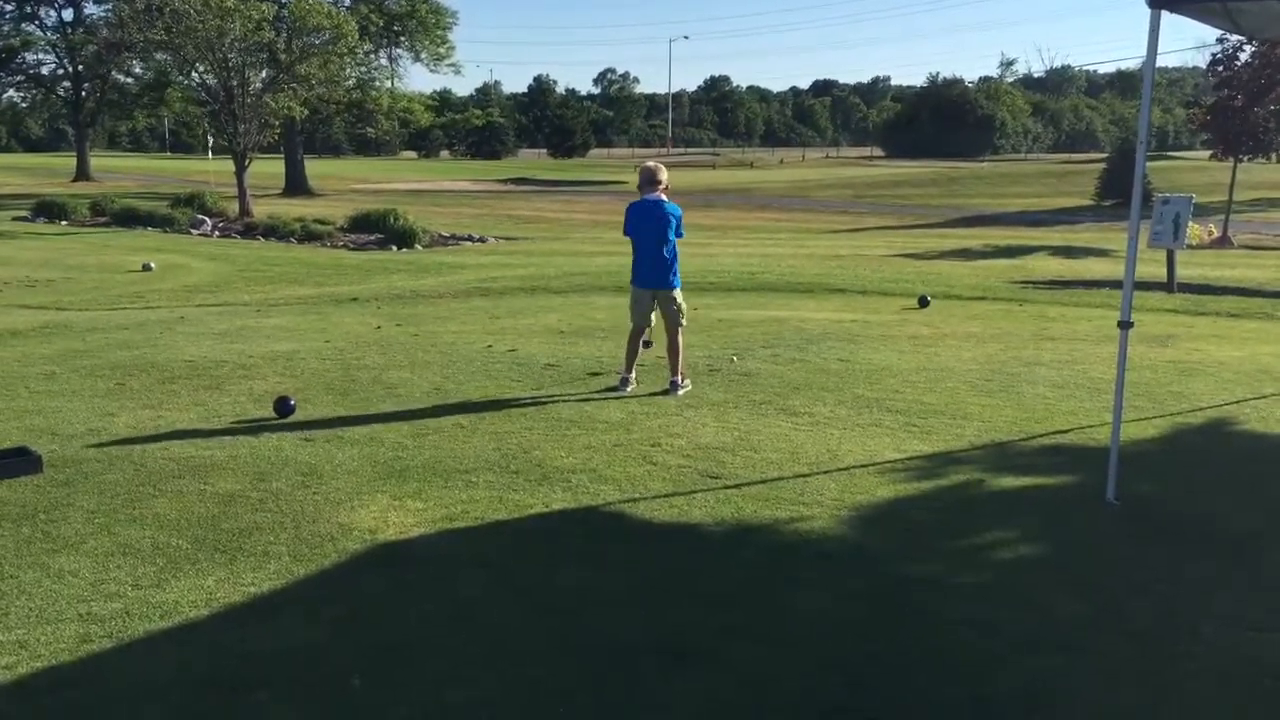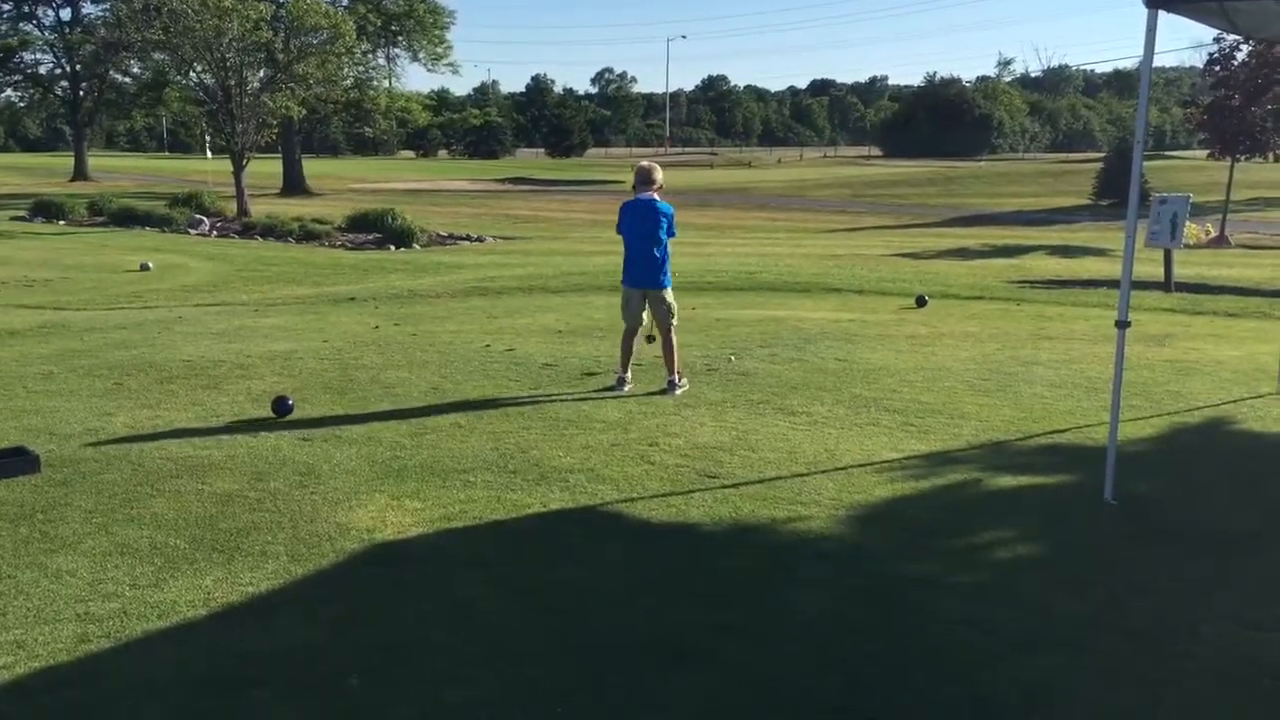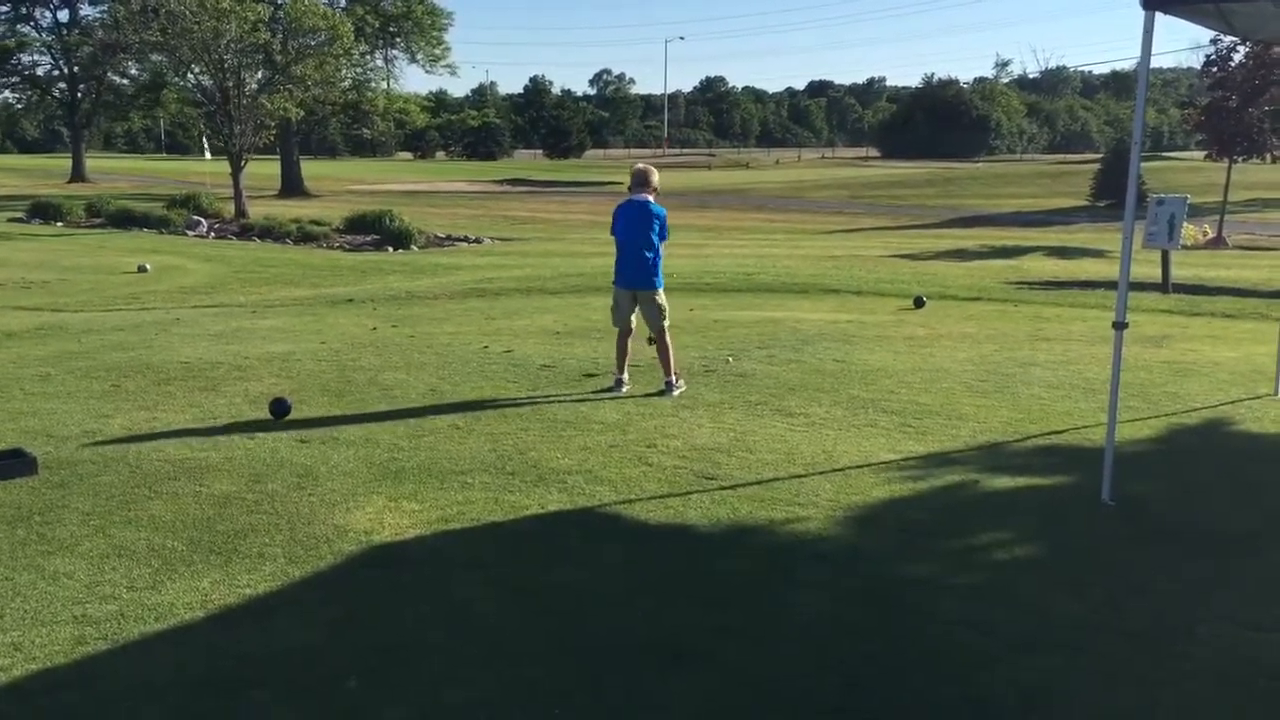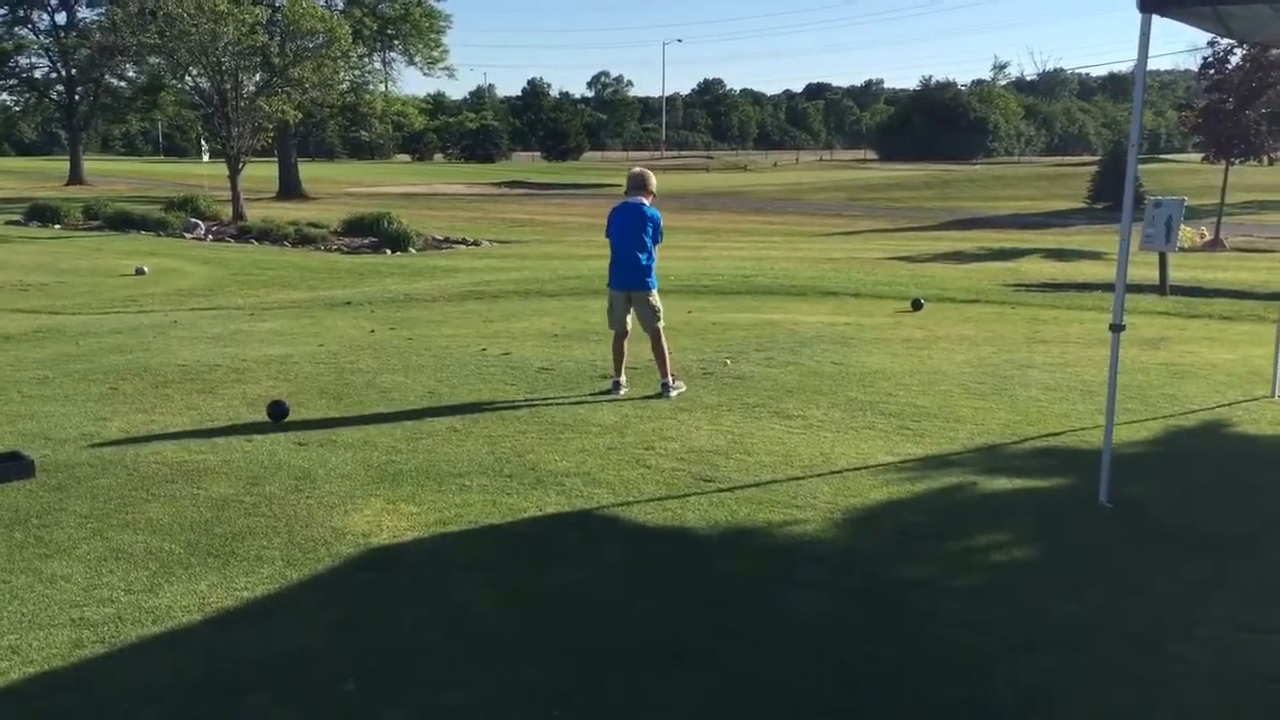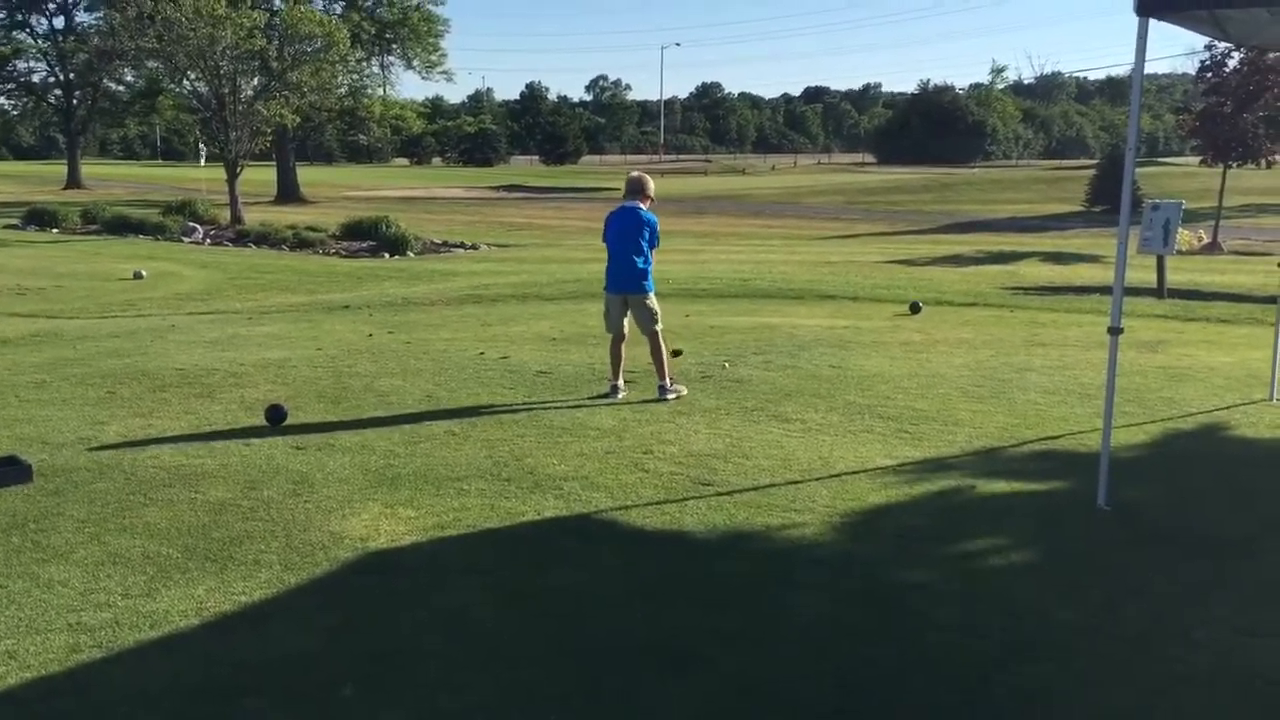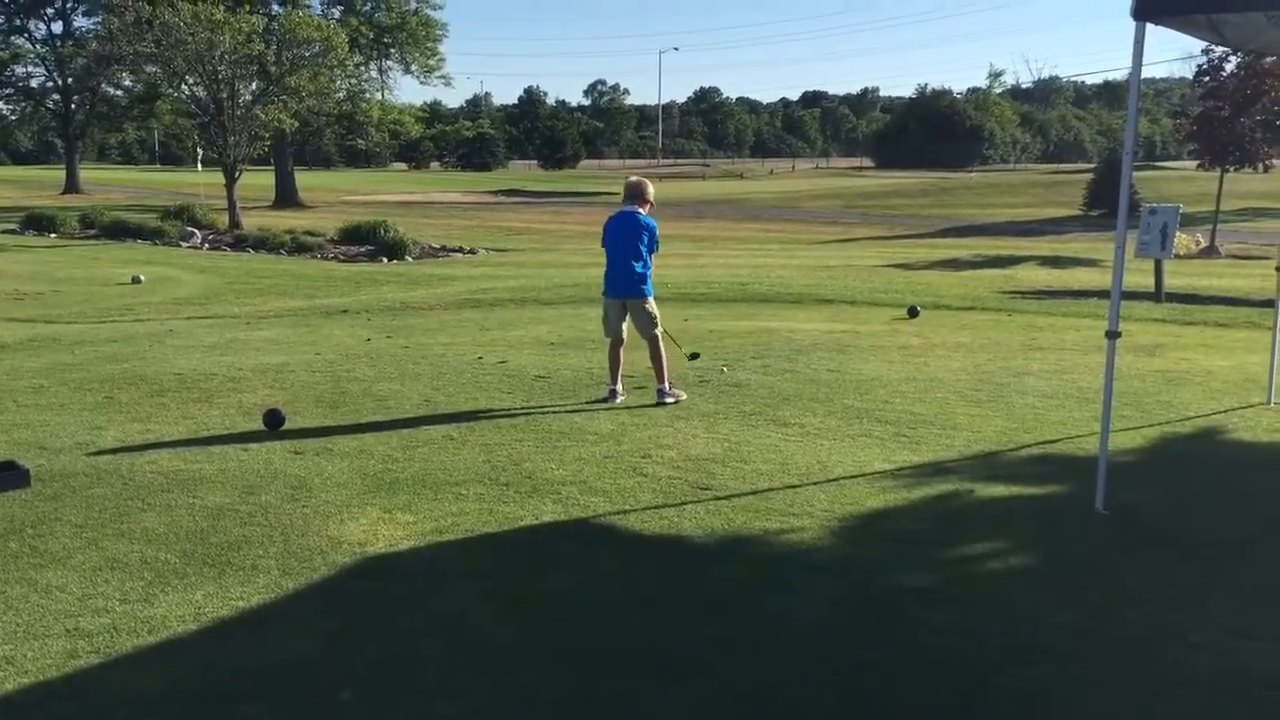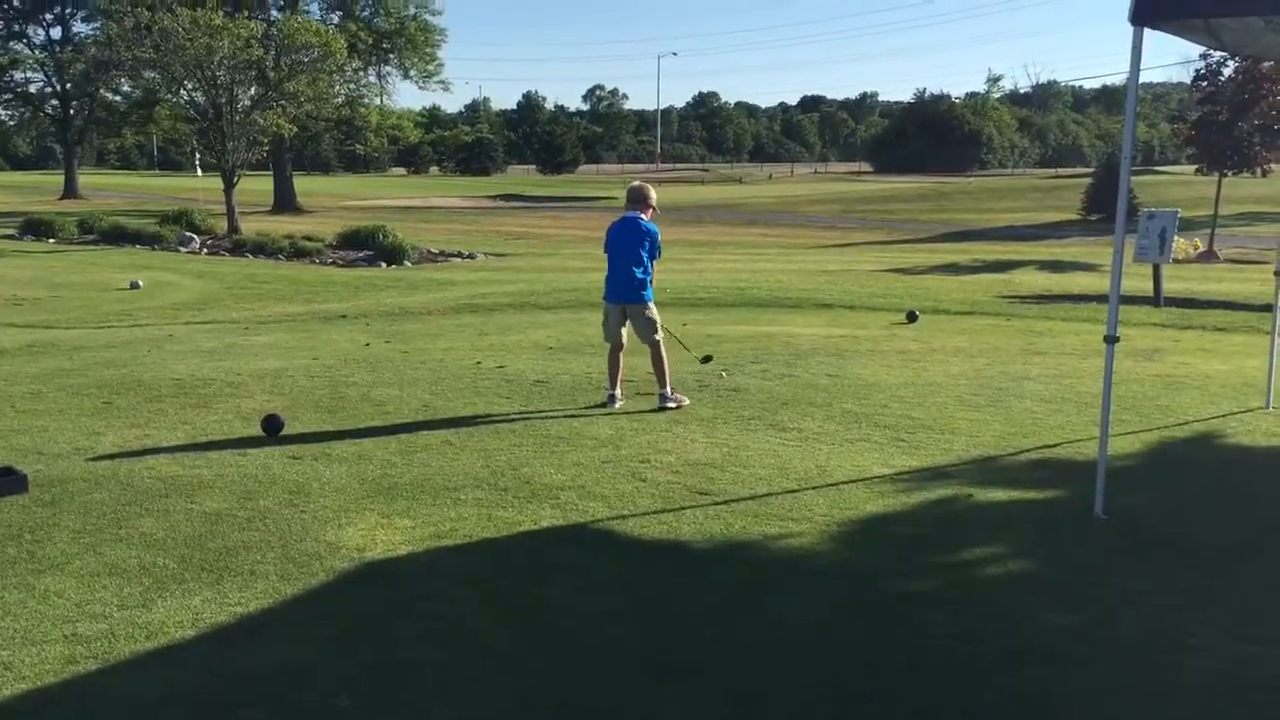
dt=0.1s
person 1, frame 1
left shoulder: (633, 209)
right shoulder: (674, 210)
left elbow: (631, 238)
right elbow: (674, 242)
left hip: (641, 279)
right hip: (668, 280)
left knee: (638, 328)
right knee: (674, 330)
left ankle: (627, 377)
right ankle: (676, 380)
person 1, frame 2
left shoulder: (626, 208)
right shoulder: (666, 210)
left elbow: (625, 237)
right elbow: (667, 241)
left hip: (632, 279)
right hip: (659, 279)
left knee: (631, 328)
right knee: (667, 329)
left ankle: (623, 376)
right ankle: (673, 379)
person 1, frame 3
left shoulder: (619, 210)
right shoulder: (659, 212)
left elbow: (619, 240)
right elbow: (659, 247)
left hip: (623, 280)
right hip: (649, 280)
left knee: (625, 330)
right knee: (660, 330)
left ankle: (621, 378)
right ankle: (671, 380)
person 1, frame 4
left shoulder: (615, 213)
right shoulder: (653, 215)
left elbow: (614, 243)
right elbow: (653, 249)
left hip: (618, 282)
right hip: (643, 282)
left knee: (620, 332)
right knee: (656, 332)
left ankle: (618, 380)
right ankle: (667, 382)
person 1, frame 5
left shoulder: (611, 218)
right shoulder: (649, 220)
left elbow: (611, 248)
right elbow: (650, 255)
left hip: (614, 285)
right hip: (640, 285)
left knee: (618, 335)
right knee: (654, 334)
left ankle: (616, 384)
right ankle: (665, 385)
person 1, frame 6
left shoulder: (611, 223)
right shoulder: (648, 224)
left elbow: (611, 253)
right elbow: (650, 260)
left hip: (613, 290)
right hip: (639, 290)
left knee: (616, 340)
right knee: (654, 338)
left ankle: (615, 389)
right ankle: (664, 388)
person 1, frame 7
left shoulder: (613, 228)
right shoulder: (650, 230)
right elbow: (651, 267)
left hip: (613, 294)
right hip: (639, 295)
left knee: (616, 345)
right knee: (655, 343)
left ankle: (614, 393)
right ankle: (665, 393)
